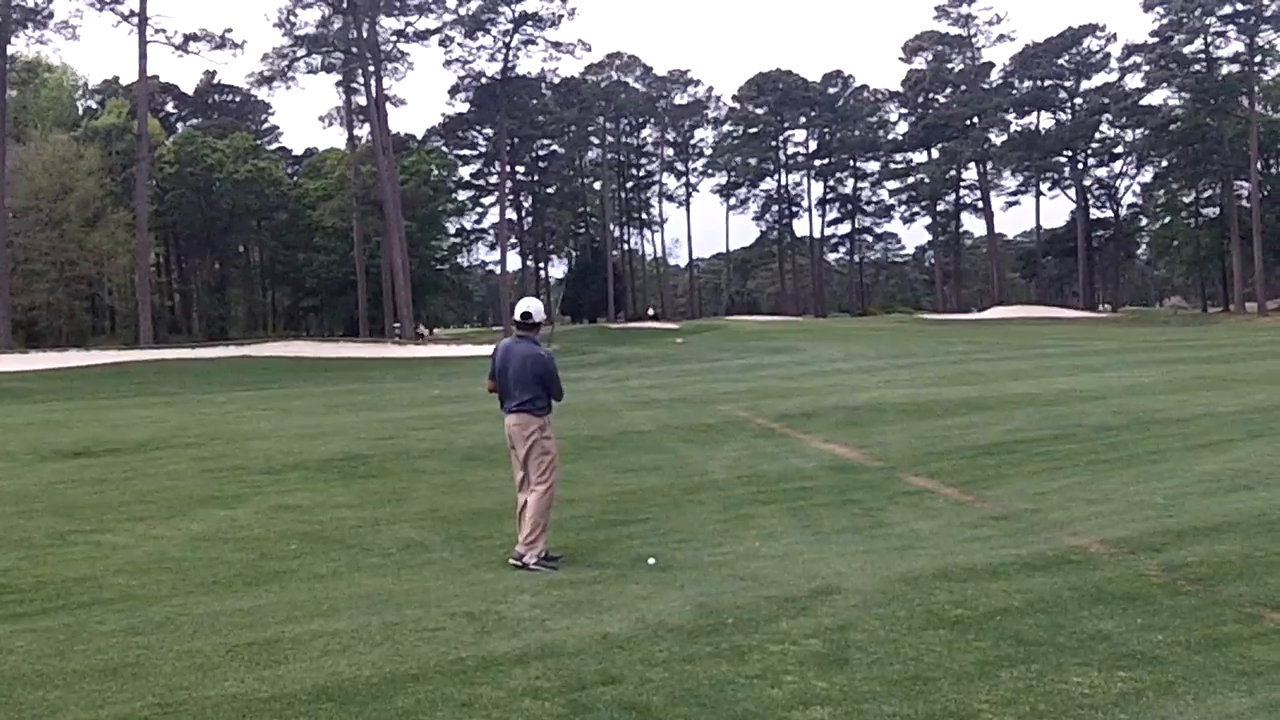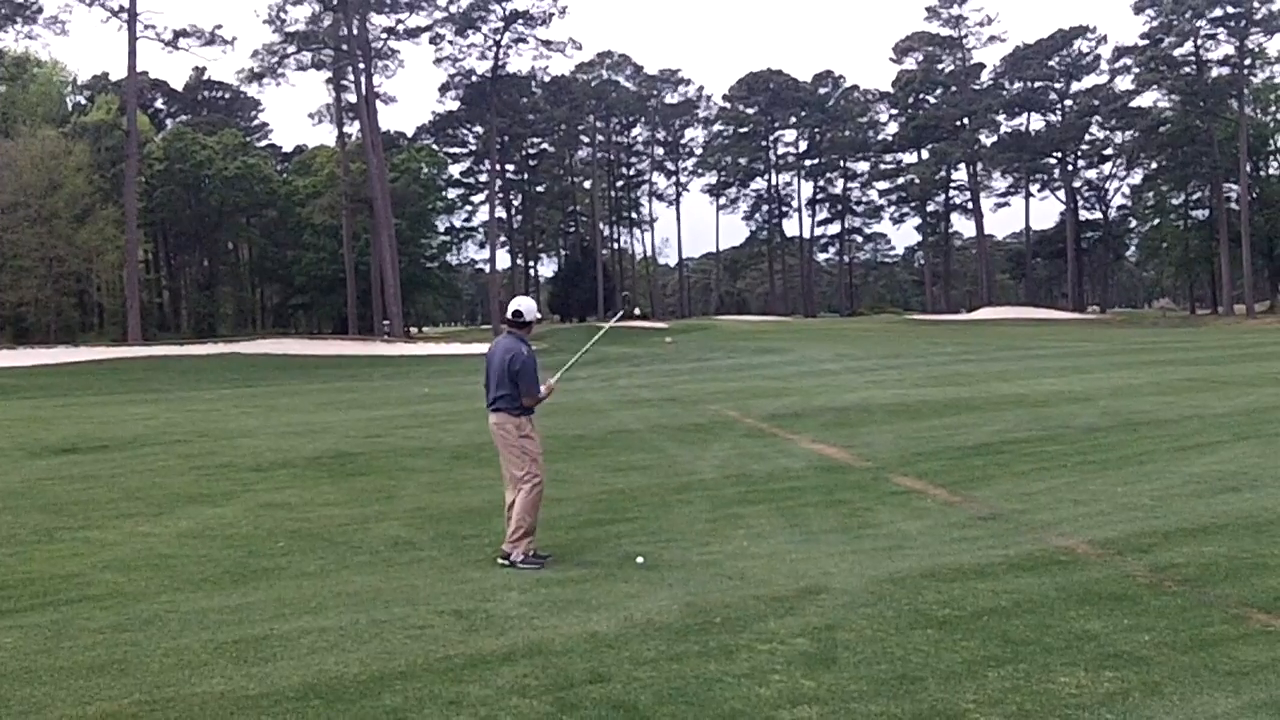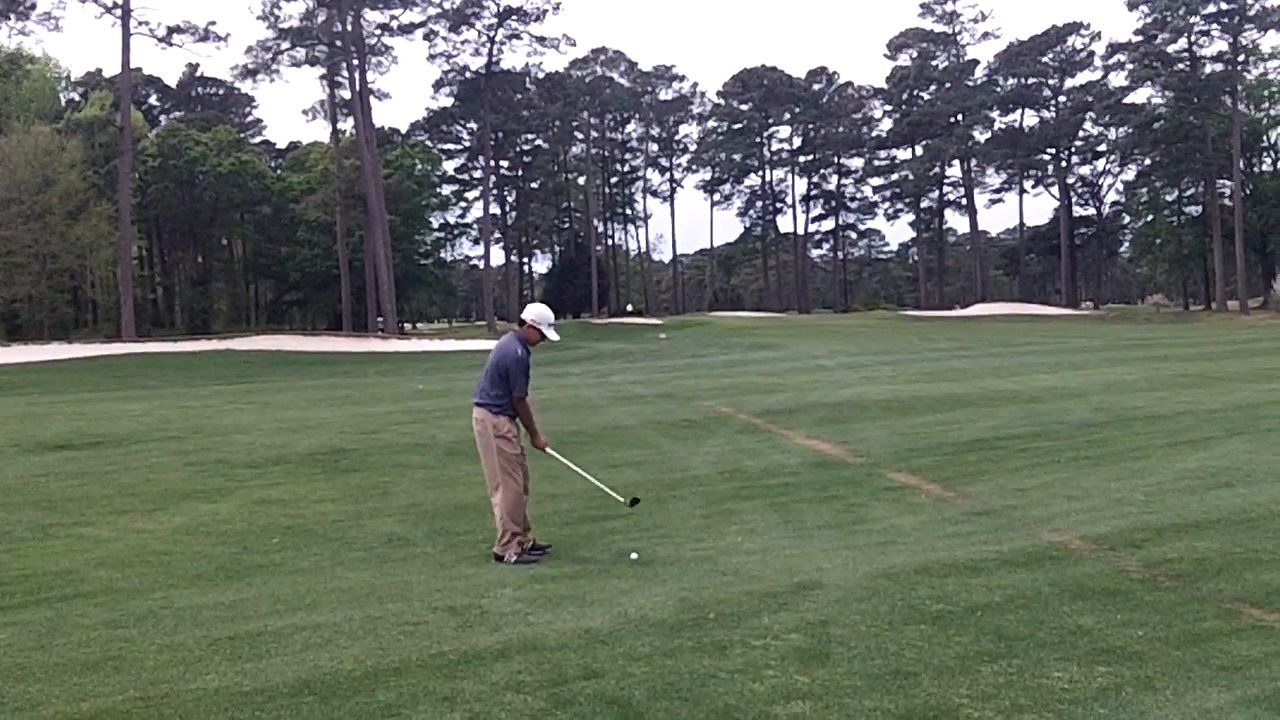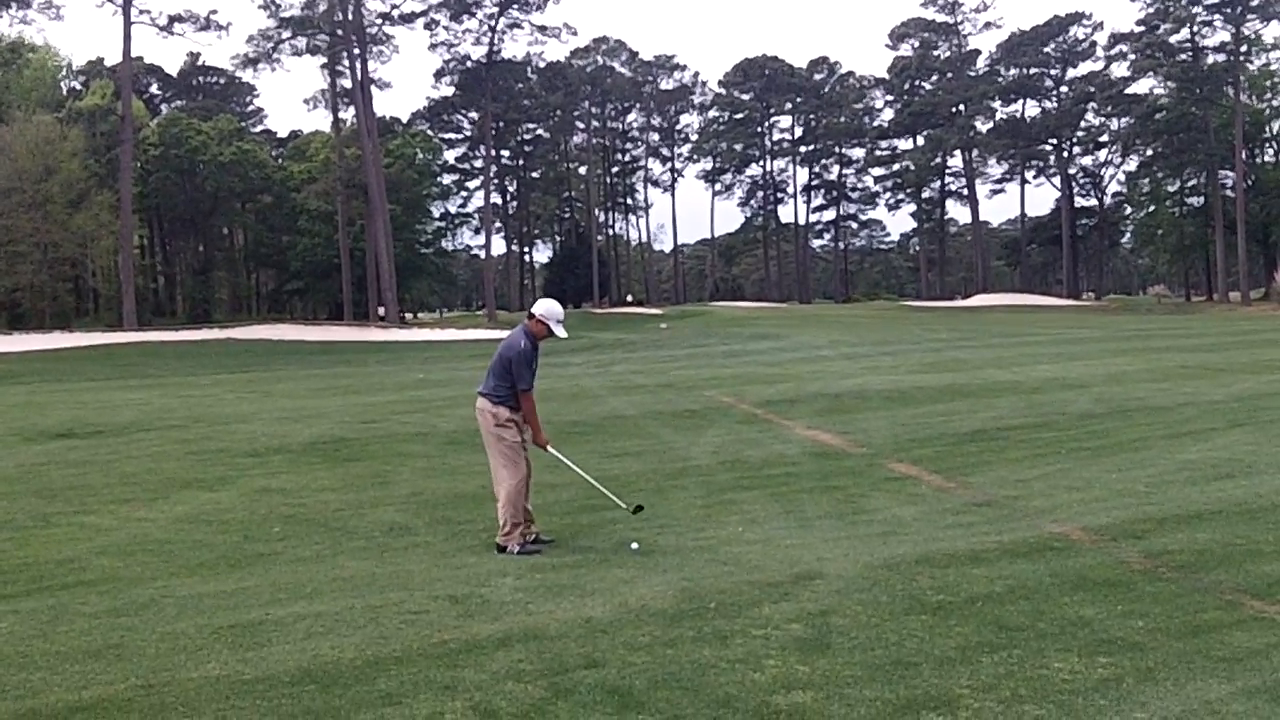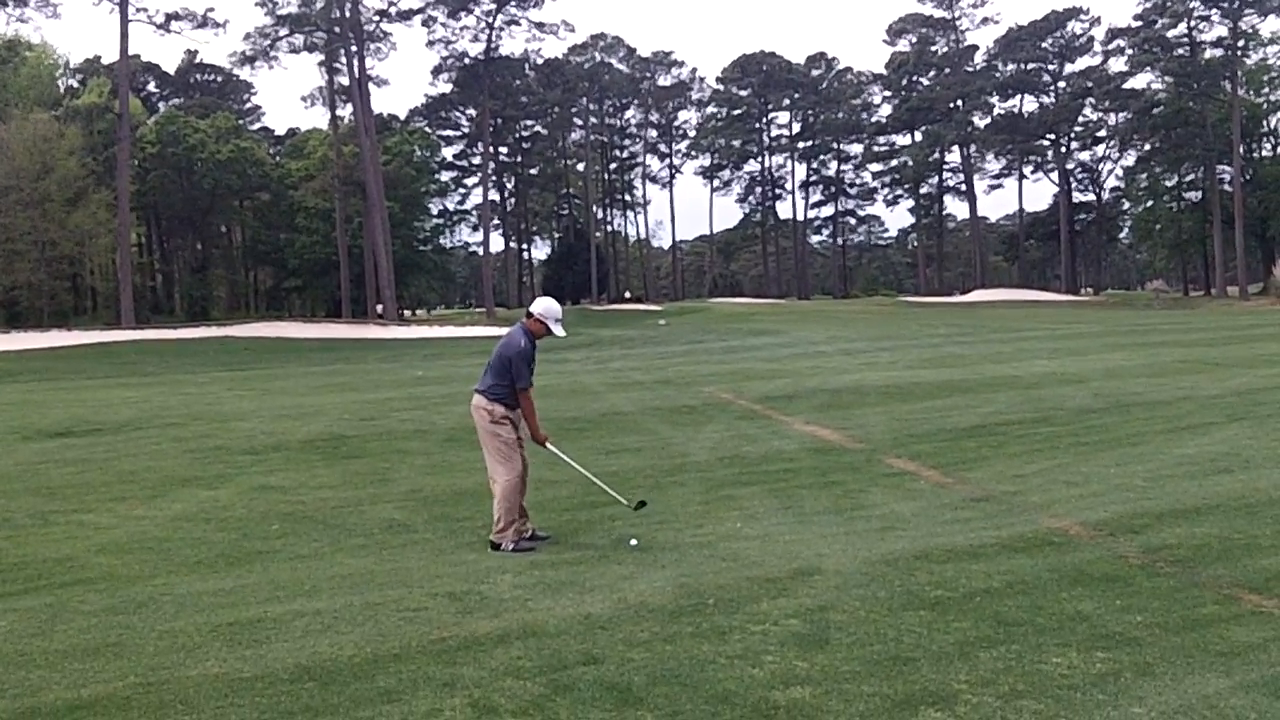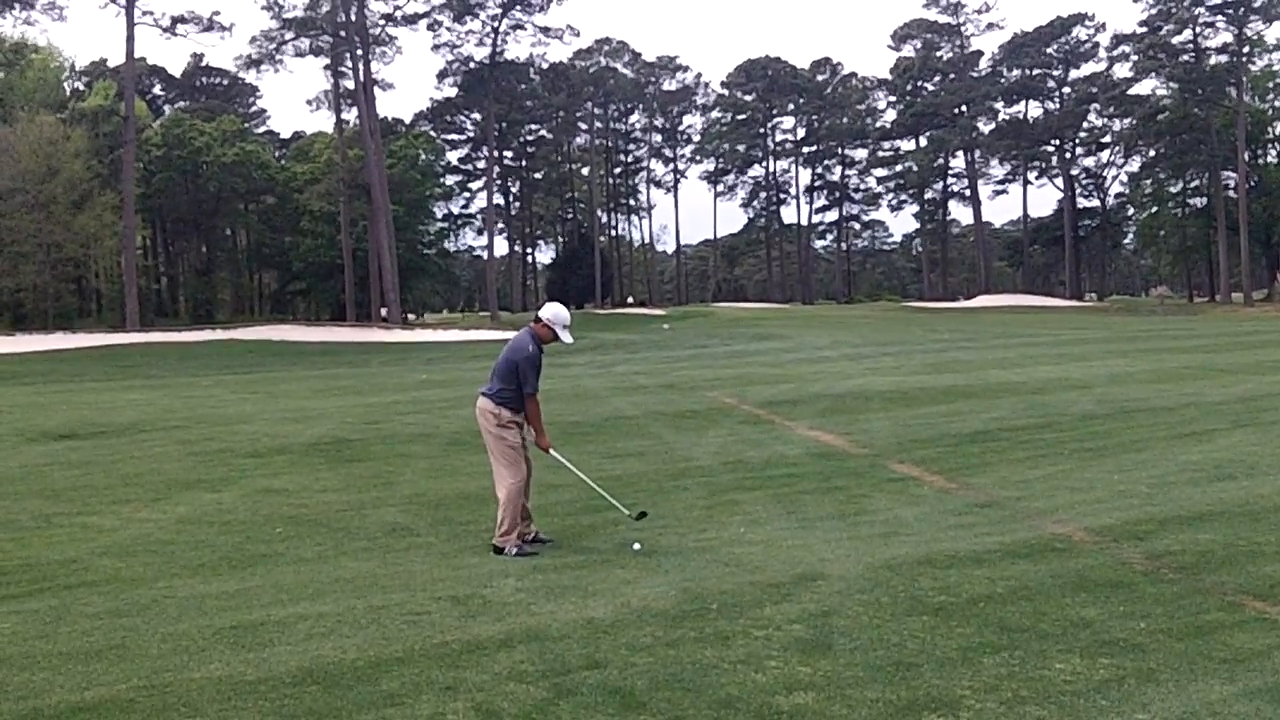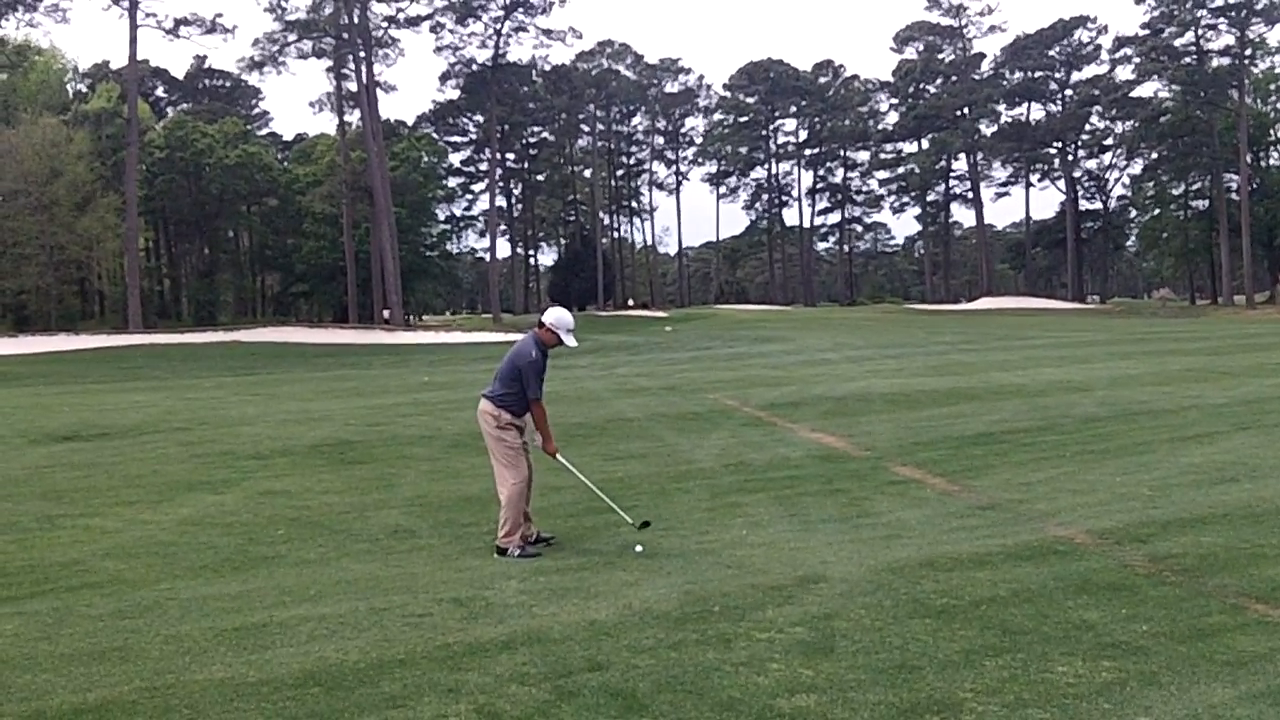
dt=0.7s
person 1, frame 1
left shoulder: (502, 348)
right shoulder: (541, 357)
left elbow: (492, 386)
right elbow: (558, 396)
left hip: (512, 421)
right hip: (534, 423)
left knee: (526, 487)
right knee: (542, 486)
left ankle: (531, 547)
right ankle: (528, 552)
person 1, frame 2
left shoulder: (497, 345)
right shoulder: (523, 353)
left elbow: (490, 383)
right elbow: (528, 401)
right wrist: (545, 391)
left hip: (499, 417)
right hip: (514, 422)
left knee: (517, 484)
right knee: (531, 482)
left ankle: (521, 546)
right ankle: (514, 549)
person 1, frame 3
left shoulder: (511, 343)
right shoulder: (517, 354)
right elbow: (520, 401)
left wrist: (530, 430)
right wrist: (535, 435)
left hip: (497, 418)
right hip: (495, 420)
left knee: (519, 481)
right knee: (508, 485)
left ankle: (522, 539)
right ankle: (506, 550)
person 1, frame 4
left shoulder: (527, 341)
right shoulder: (521, 347)
left elbow: (525, 392)
right elbow: (525, 395)
left wrist: (530, 426)
right wrist: (537, 432)
left hip: (505, 411)
right hip: (496, 412)
left knee: (521, 472)
right knee: (511, 475)
left ankle: (525, 530)
right ankle: (508, 541)
person 1, frame 5
left shoulder: (525, 338)
right shoulder: (519, 345)
left elbow: (524, 389)
right elbow: (523, 393)
left wrist: (532, 424)
right wrist: (535, 430)
left hip: (504, 408)
right hip: (492, 409)
left knee: (519, 469)
right knee: (508, 472)
left ankle: (520, 528)
right ankle: (502, 538)
person 1, frame 6
left shoulder: (528, 340)
right shoulder: (528, 351)
right elbow: (530, 398)
left wrist: (532, 427)
right wrist: (540, 434)
left hip: (505, 412)
right hip: (497, 413)
left knee: (522, 472)
right knee: (512, 477)
left ankle: (524, 530)
right ankle: (505, 542)
person 1, frame 7
left shoulder: (535, 346)
right shoulder: (531, 356)
left elbow: (532, 400)
right elbow: (536, 403)
left wrist: (542, 433)
right wrist: (547, 439)
left hip: (509, 415)
right hip: (498, 416)
left knee: (524, 474)
right knee: (514, 478)
left ankle: (525, 531)
right ankle: (508, 544)
